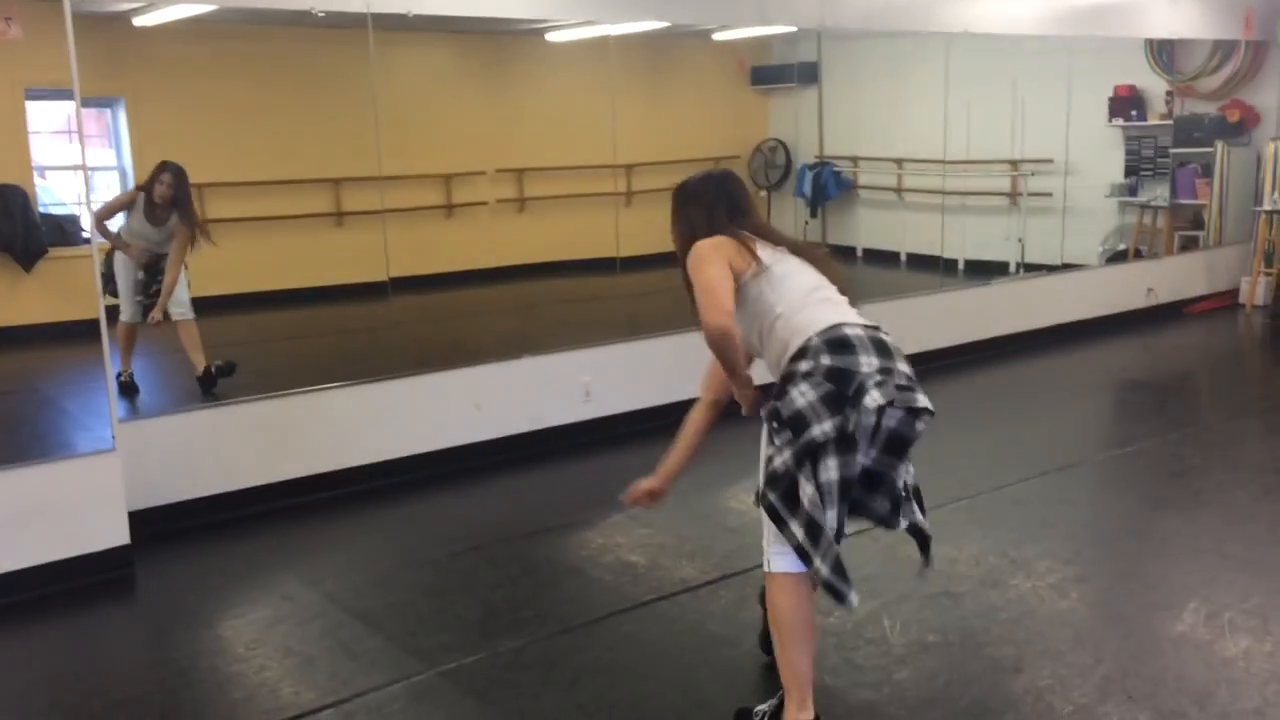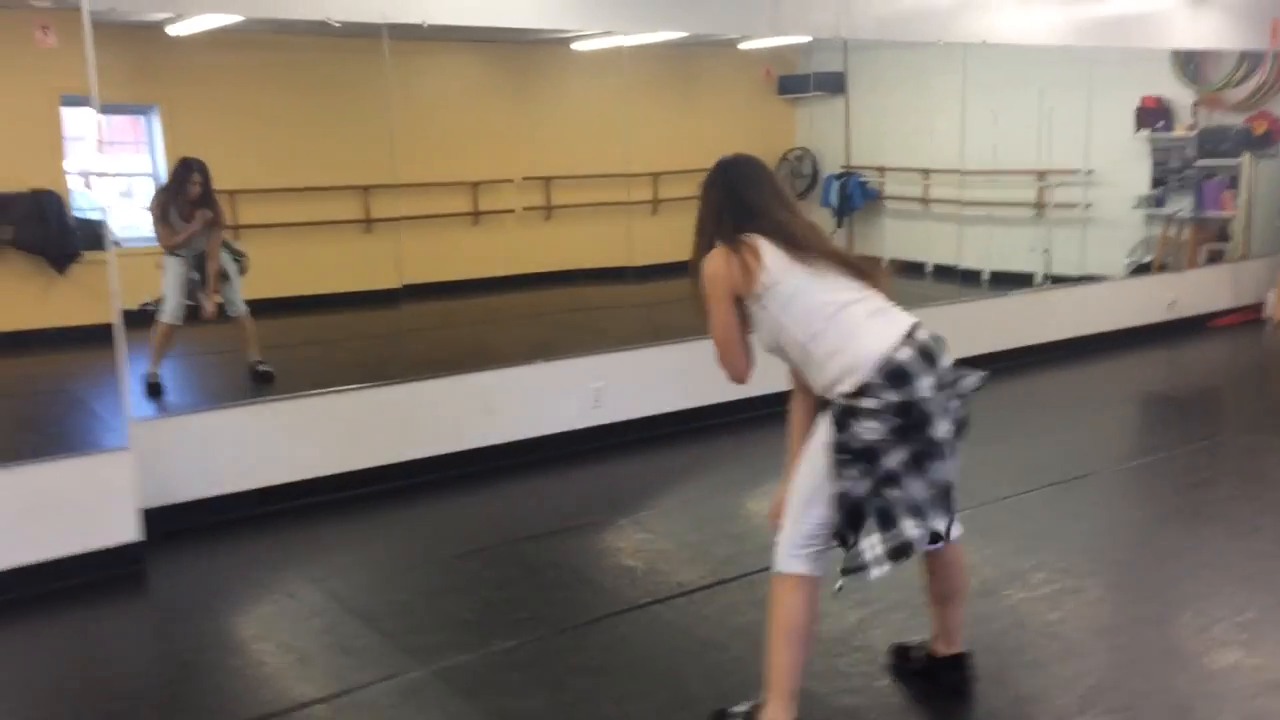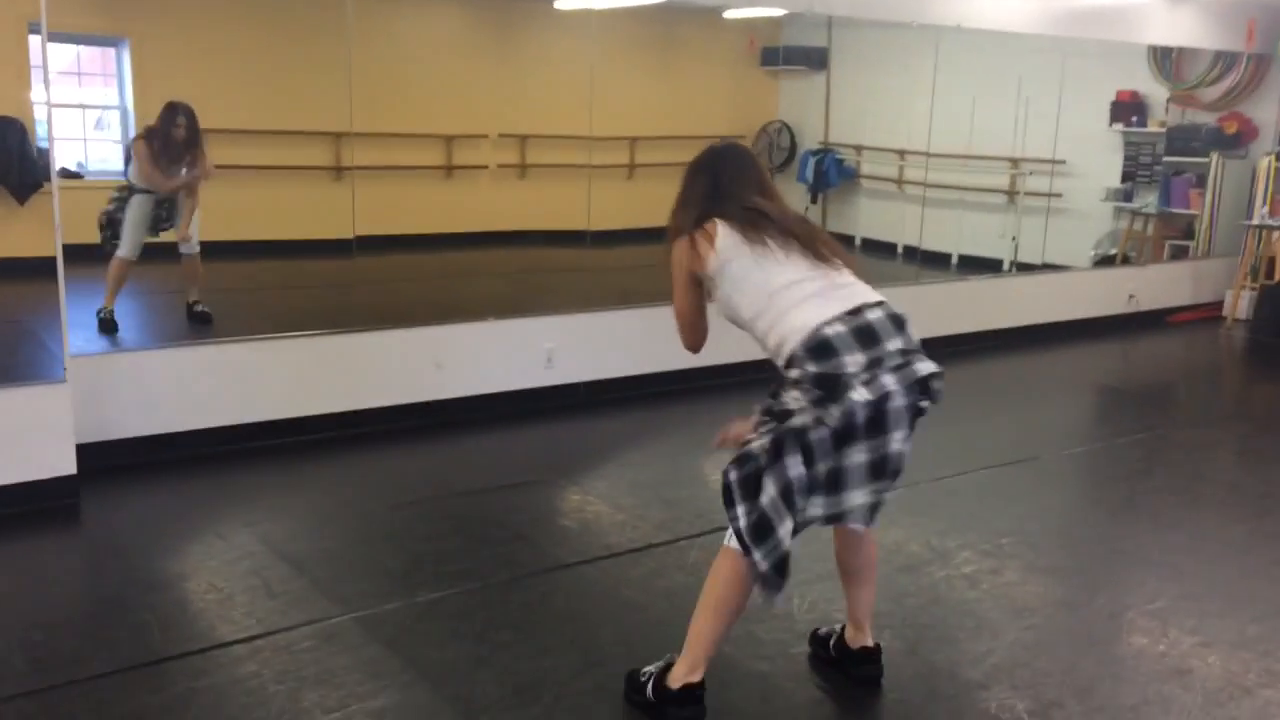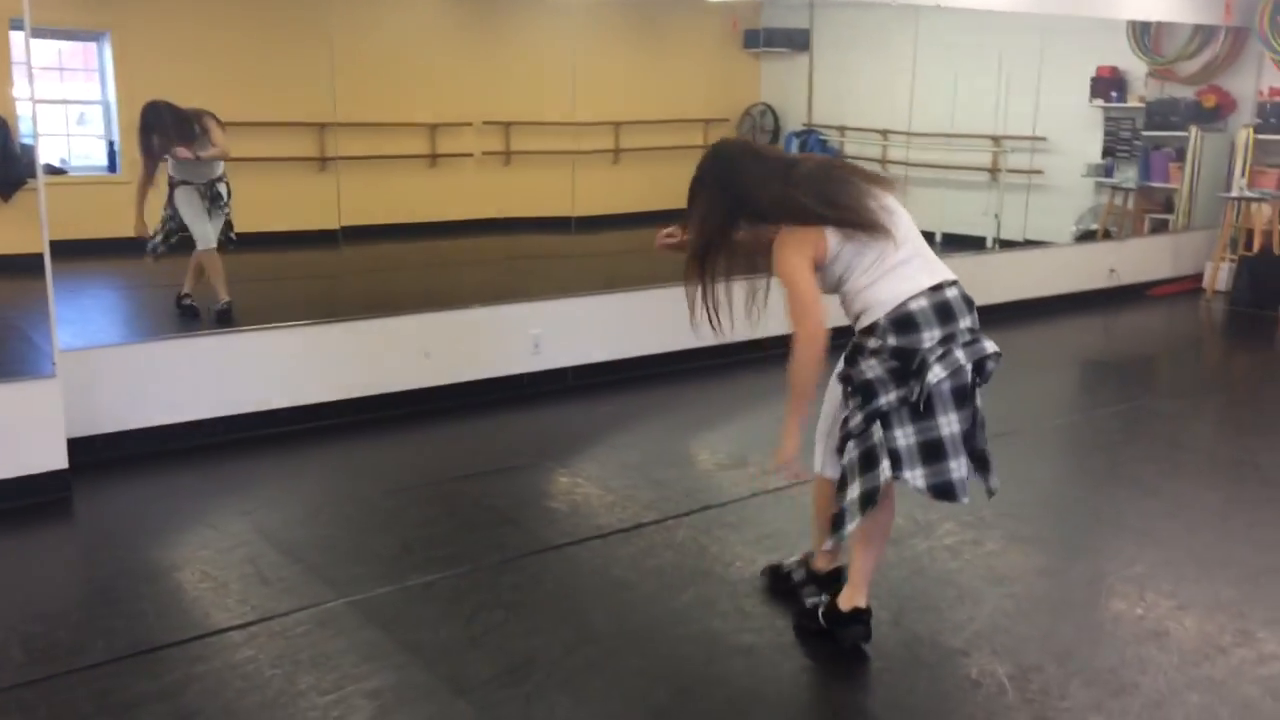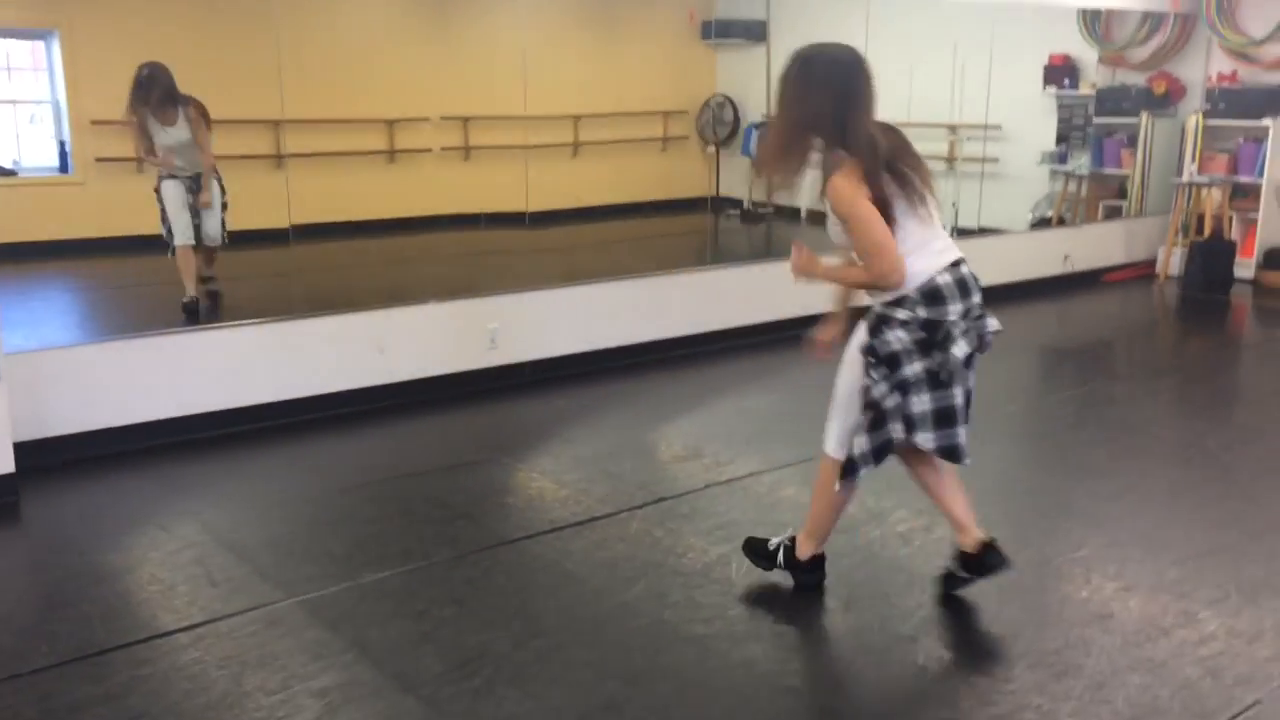
dt=0.4s
person 1, frame 1
left shoulder: (710, 253)
left elbow: (721, 327)
right elbow: (716, 390)
left wrist: (744, 382)
right wrist: (664, 475)
left hip: (829, 372)
right hip: (884, 373)
left knee: (785, 544)
right knee: (803, 510)
right ankle: (786, 628)
person 1, frame 2
left shoulder: (722, 263)
right shoulder: (803, 249)
left elbow: (737, 370)
right wrist: (797, 479)
left hip: (878, 396)
right hip: (926, 370)
left knee: (799, 549)
right knee: (929, 519)
right ankle: (948, 656)
person 1, frame 3
left shoulder: (696, 247)
right shoulder: (792, 229)
left elbow: (693, 336)
right wrist: (764, 422)
left hip: (827, 367)
right hip: (893, 345)
left knee: (751, 515)
right knee: (849, 500)
right ankle: (859, 643)
person 1, frame 4
left shoulder: (791, 237)
right shoulder: (837, 180)
left elbow: (810, 335)
left wrist: (791, 430)
right wrist: (696, 242)
left hip: (896, 334)
right hip: (953, 312)
left knee: (836, 455)
right knee: (872, 466)
left ankle: (821, 568)
right ankle: (850, 602)
person 1, frame 5
left shoulder: (844, 179)
right shoulder: (882, 145)
left elbow: (888, 272)
left wrist: (818, 270)
right wrist: (840, 316)
left hip: (911, 313)
right hip: (955, 293)
left knee: (846, 443)
right knee: (907, 435)
left ankle: (804, 556)
right ankle: (974, 543)
person 2, frame 1
left shoulder: (182, 216)
right shoulder: (133, 199)
left elbow: (174, 265)
right elbow: (98, 219)
left wrist: (161, 305)
right wrist: (125, 246)
left hip: (165, 256)
right hip: (130, 251)
left knee: (182, 309)
right knee: (130, 312)
left ankle: (203, 371)
right ankle: (125, 372)
person 2, frame 2
left shoulder: (211, 208)
right shoulder: (162, 202)
left elbow: (214, 253)
right elbow: (167, 244)
left wrist: (210, 296)
right wrist: (196, 228)
left hip: (210, 254)
right hip: (179, 257)
left knee: (237, 305)
right knee: (172, 312)
left ankle: (256, 362)
right ankle: (152, 372)
person 2, frame 3
left shoulder: (194, 148)
right shoulder: (144, 145)
left elbow: (191, 191)
right elbow: (161, 186)
left wrist: (185, 226)
right wrist: (195, 176)
left hip: (177, 190)
right hip: (142, 191)
left knee: (190, 242)
right knee: (129, 248)
left ankle: (194, 302)
right ankle: (107, 308)
person 2, frame 4
left shoulder: (203, 121)
right shoulder: (159, 142)
left elbow: (223, 152)
right elbow: (145, 179)
left wrist: (194, 156)
right wrist: (139, 219)
left hip: (214, 182)
right hip: (184, 185)
left knee: (209, 242)
right knee: (205, 239)
left ankle: (186, 294)
right ankle: (223, 300)
person 2, frame 5
left shoulder: (189, 109)
right shoulder: (142, 117)
left elbow: (205, 150)
right elbow: (144, 156)
left wrist: (206, 189)
right wrist: (158, 162)
left hip: (203, 176)
right hip: (172, 179)
left knee: (212, 235)
right knee: (182, 236)
left ankle: (206, 276)
right ankle: (191, 296)
